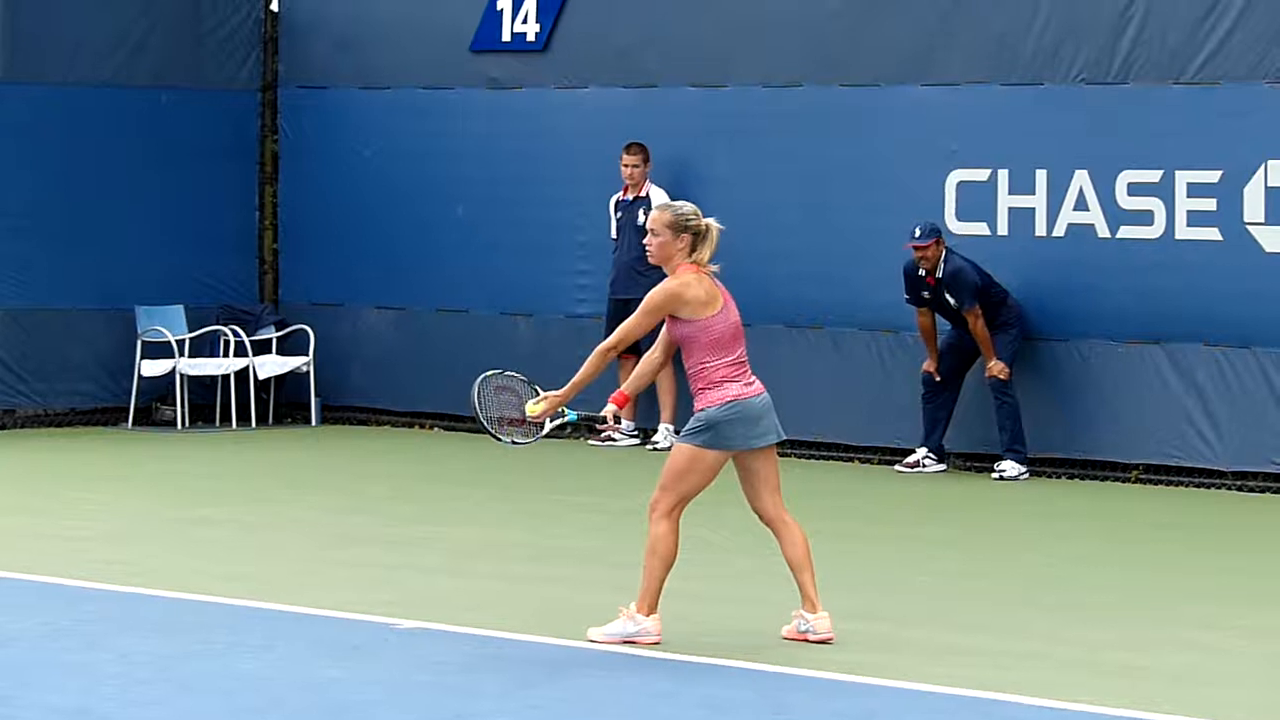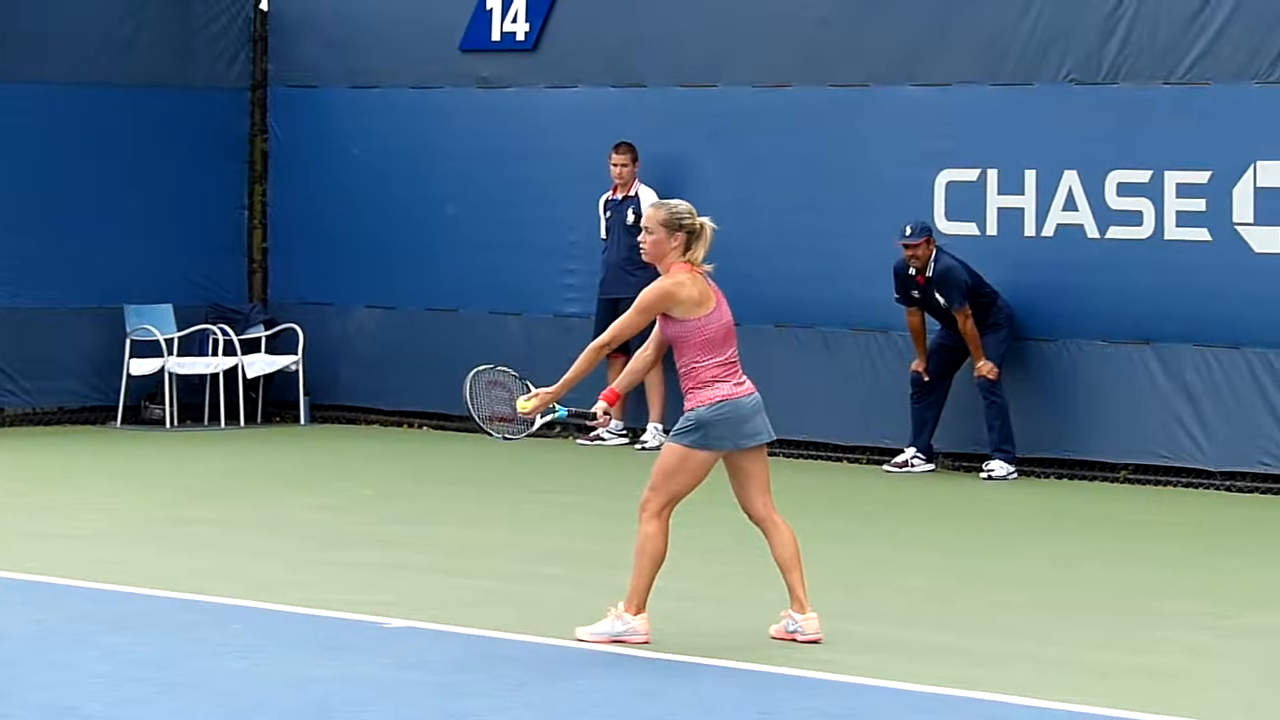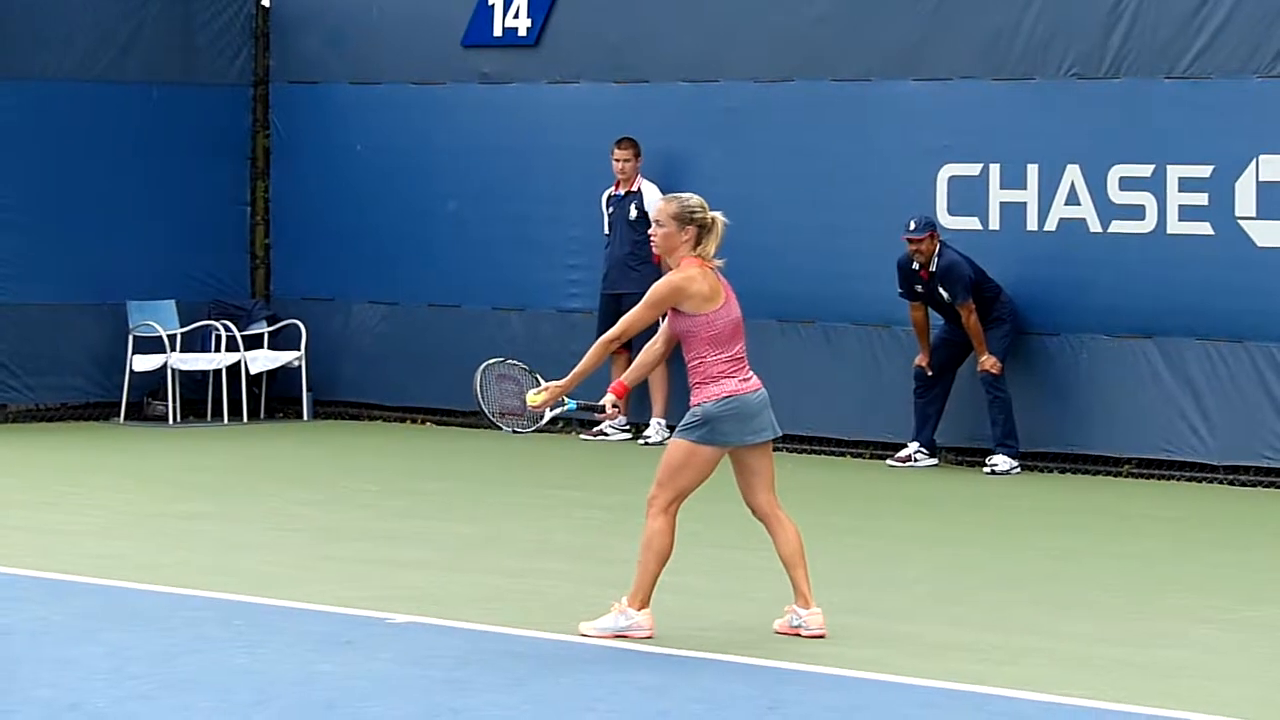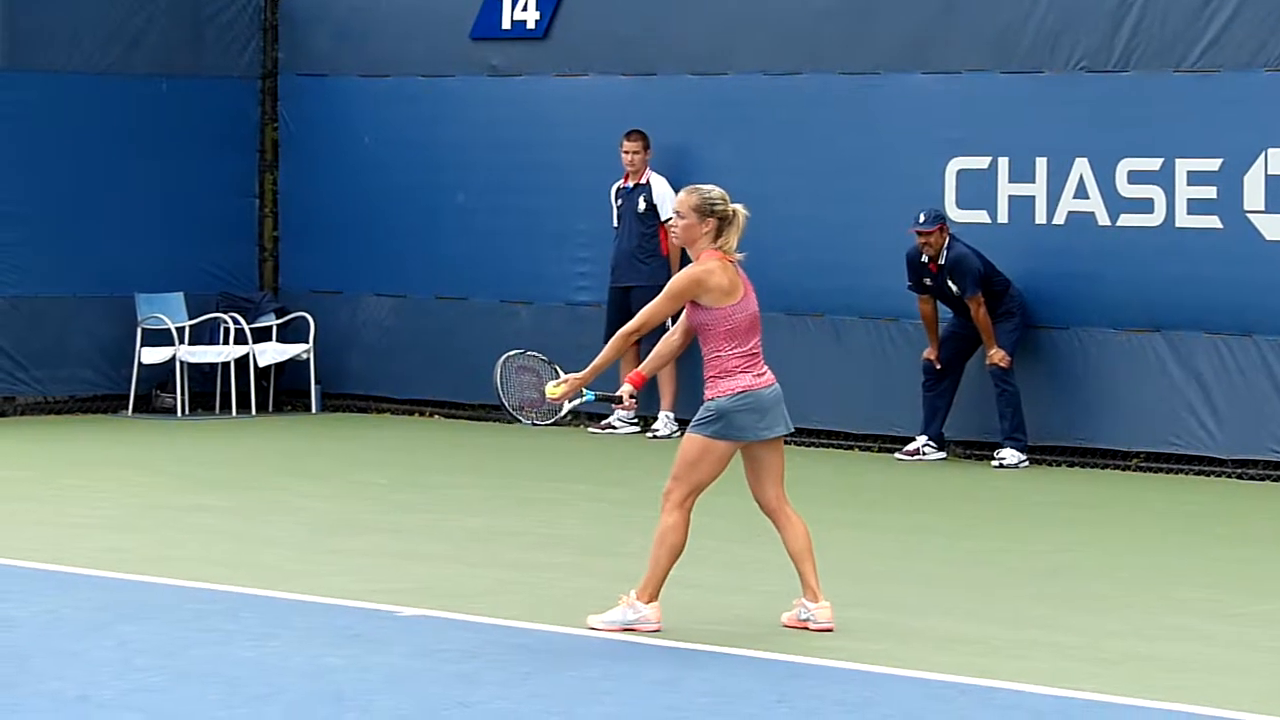
dt=0.7s
person 1, frame 1
left shoulder: (676, 288)
right shoulder: (699, 281)
left elbow: (611, 346)
right elbow: (659, 354)
left wrist: (564, 395)
right wrist: (619, 400)
left hip: (720, 412)
right hip: (753, 404)
left knee: (662, 509)
right knee: (773, 511)
left ankle: (643, 617)
right ankle: (814, 615)
person 1, frame 2
left shoulder: (670, 286)
right shoulder: (693, 280)
left elbow: (604, 344)
right elbow: (650, 351)
left wrist: (555, 392)
right wrist: (610, 396)
left hip: (710, 412)
right hip: (744, 404)
left knee: (653, 508)
right knee: (764, 512)
left ankle: (631, 617)
right ankle: (803, 615)
person 1, frame 3
left shoulder: (680, 281)
right shoulder: (703, 274)
left elbow: (613, 338)
right elbow: (660, 344)
left wrist: (565, 385)
right wrist: (619, 389)
left hip: (717, 407)
right hip: (749, 400)
left knee: (660, 504)
right knee: (767, 507)
left ankle: (635, 612)
right ankle: (806, 610)
person 1, frame 4
left shoulder: (699, 273)
right shoulder: (723, 267)
left elbow: (633, 329)
right elbow: (679, 335)
left wrist: (584, 376)
right wrist: (636, 379)
left hip: (731, 402)
right hip: (763, 394)
left knee: (676, 498)
right knee: (775, 502)
left ankle: (643, 605)
right ankle: (815, 604)
person 2, frame 1
left shoulder: (657, 197)
right shoulder: (616, 201)
right wrist: (619, 275)
left hip: (650, 290)
right hip: (619, 290)
right knee: (625, 356)
left ankle: (666, 428)
right ankle: (626, 427)
person 2, frame 2
left shoulder: (646, 197)
right shoulder: (605, 201)
left wrist: (657, 284)
right wrist: (610, 276)
left hip: (639, 290)
right hip: (609, 290)
right knee: (615, 355)
left ankle: (655, 428)
right ankle: (615, 426)
person 2, frame 3
left shoulder: (649, 193)
right shoulder: (608, 196)
right wrist: (612, 274)
left hip: (642, 287)
right hip: (612, 286)
right knee: (619, 351)
left ankle: (658, 423)
right ankle: (618, 421)
person 2, frame 4
left shoulder: (658, 186)
right shoulder: (617, 189)
left wrist: (674, 279)
right wrist: (620, 268)
left hip: (651, 280)
right hip: (620, 279)
left knee: (659, 346)
right knee: (627, 345)
left ankle: (667, 417)
right ankle: (626, 414)
person 3, frame 1
left shoulder: (958, 271)
right shoulder: (912, 270)
left elbow: (975, 319)
right elbow: (924, 314)
left wrist: (991, 361)
right wrist: (932, 357)
left hip: (1001, 322)
right hip: (963, 327)
left knee: (998, 380)
right knee: (933, 379)
left ankle: (1015, 460)
right ankle: (931, 453)
person 3, frame 2
left shoulder: (948, 270)
right shoulder: (903, 270)
left elbow: (965, 318)
right elbow: (914, 314)
left wrist: (980, 360)
right wrist: (921, 357)
left hip: (992, 322)
right hip: (952, 327)
left knee: (987, 380)
right knee: (922, 379)
left ankle: (1003, 460)
right ankle: (919, 453)
person 3, frame 3
left shoulder: (952, 265)
right shoulder: (906, 265)
left elbow: (968, 313)
right elbow: (918, 309)
left wrist: (983, 355)
right wrist: (925, 352)
left hip: (995, 317)
right hip: (955, 322)
left knee: (990, 375)
right knee: (925, 373)
left ankle: (1006, 455)
right ankle: (922, 448)
person 3, frame 4
left shoulder: (961, 258)
right shoulder: (915, 257)
left elbow: (977, 306)
right elbow: (926, 302)
left wrist: (991, 348)
right wrist: (933, 345)
left hip: (1004, 311)
right hip: (964, 316)
left knee: (999, 368)
right knee: (934, 366)
left ankle: (1015, 448)
right ankle: (930, 441)
